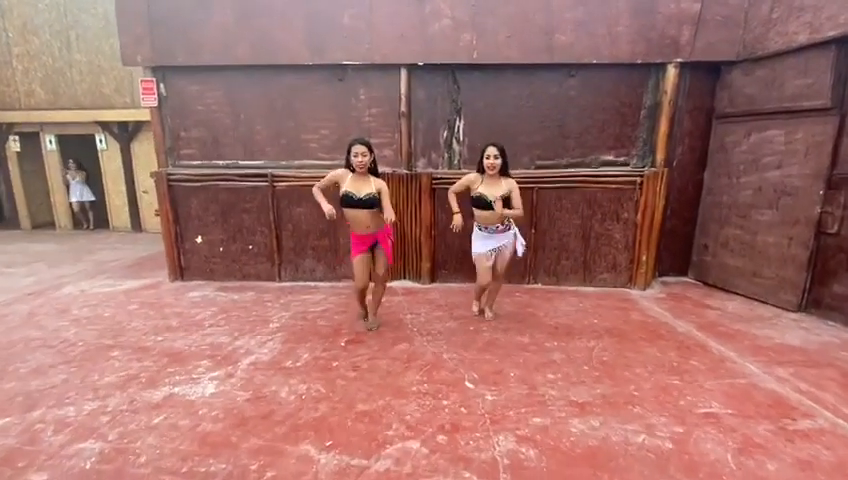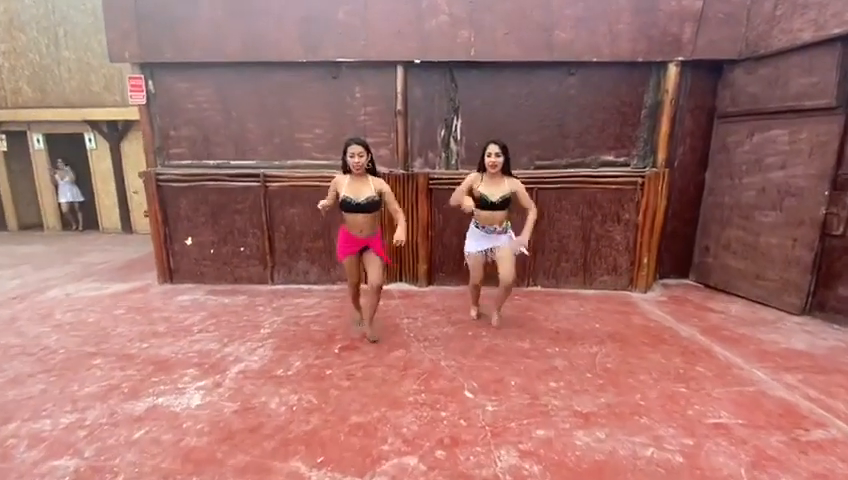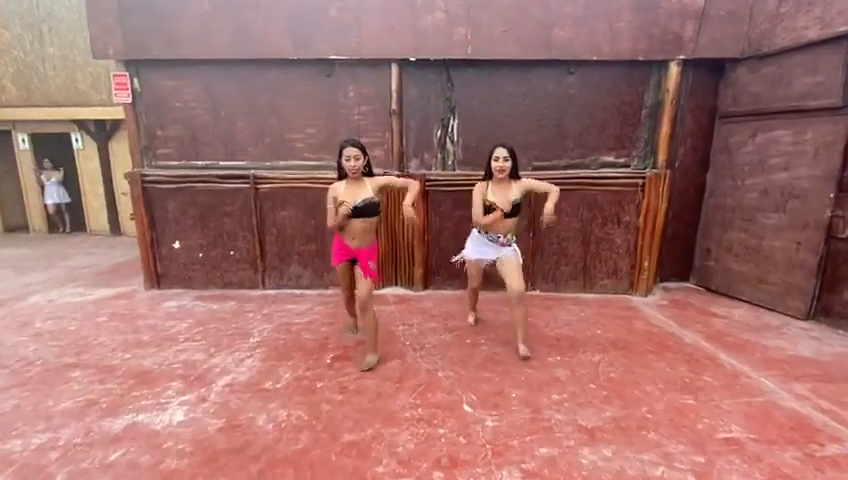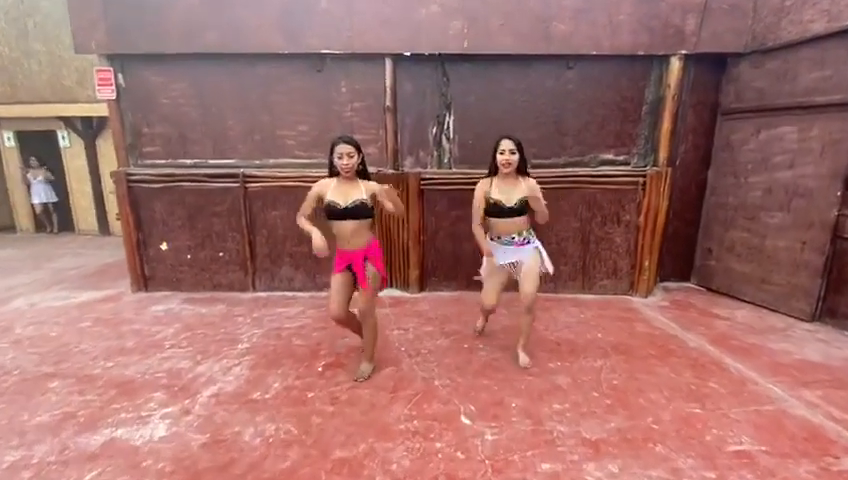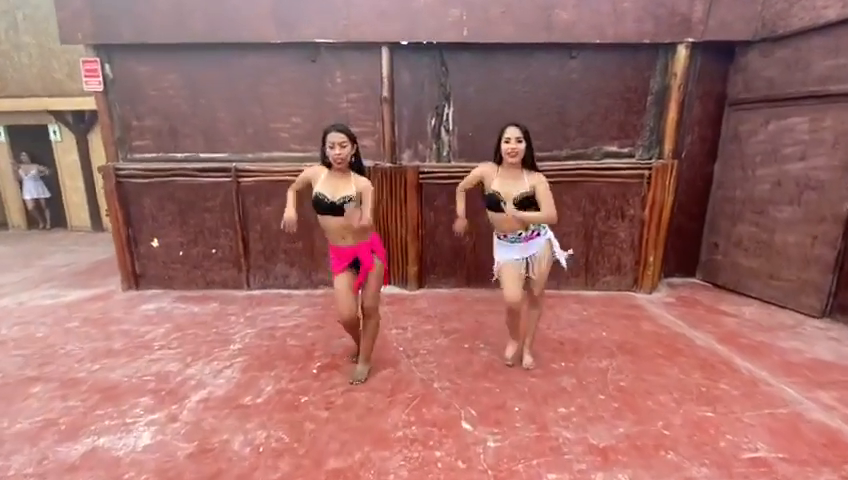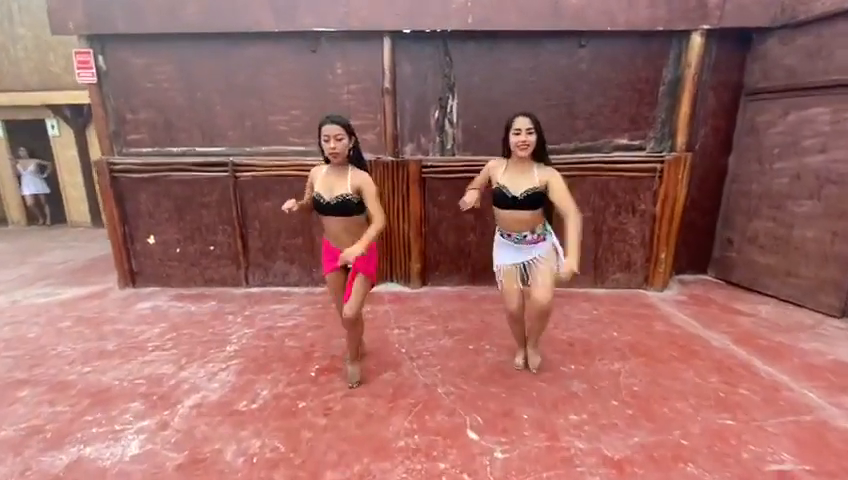
dt=0.2s
person 1, frame 1
left shoulder: (379, 184)
right shoulder: (341, 176)
left elbow: (387, 211)
left wrist: (390, 216)
right wrist: (325, 205)
left hip: (381, 235)
right hip: (359, 238)
left knee: (380, 277)
right knee: (361, 283)
right ankle: (363, 309)
person 1, frame 2
left shoulder: (378, 183)
right shoulder: (338, 182)
left elbow: (396, 211)
right elbow: (327, 206)
left wrist: (400, 229)
right wrist: (323, 206)
left hip: (372, 240)
right hip: (348, 240)
left knee: (376, 283)
right knee: (353, 284)
left ankle: (368, 324)
right ankle: (358, 311)
person 1, frame 3
left shoulder: (377, 183)
right shoulder: (335, 189)
left elbow: (413, 184)
right elbow: (331, 225)
left wrist: (407, 202)
right wrist: (341, 214)
left hip: (367, 251)
right hip: (343, 248)
left knee: (364, 300)
right knee: (347, 292)
left ankle: (372, 352)
right ankle: (354, 318)
person 1, frame 4
left shoulder: (370, 187)
right shoulder: (324, 187)
left elbow: (398, 212)
right elbow: (301, 216)
left wrist: (391, 197)
right wrist: (315, 233)
left hip: (370, 254)
right hip: (343, 257)
left knee: (365, 311)
right knee: (336, 313)
left ankle: (367, 359)
right ankle: (367, 335)
person 1, frame 5
left shoulder: (362, 183)
right shoulder: (314, 174)
left elbow: (368, 223)
right elbow: (292, 189)
left wrist: (359, 220)
right wrist: (290, 209)
left hip: (368, 249)
right hip: (340, 254)
left knee: (370, 309)
right knee: (347, 315)
left ankle: (365, 360)
right ankle: (359, 345)
person 1, frame 6
left shoulder: (361, 179)
right shoulder: (316, 174)
left elbow: (379, 221)
right elbow: (307, 206)
left wrist: (359, 245)
right wrist: (295, 204)
left hip: (361, 252)
right hip: (332, 253)
left knee: (351, 313)
right knee: (342, 311)
left ankle: (354, 360)
right ankle: (355, 348)
person 2, frame 1
left shoulder: (510, 183)
right shoulder: (473, 179)
left elbow: (519, 212)
right elbow: (451, 192)
left wrist: (504, 212)
right wrist: (456, 213)
left hip: (505, 234)
right hip: (482, 235)
left knee: (499, 275)
right knee: (485, 280)
left ankle: (488, 306)
right ankle: (477, 301)
person 2, frame 2
left shoulder: (512, 183)
right shoulder: (474, 179)
left elbow: (531, 209)
right elbow: (452, 200)
left wrist: (526, 234)
right wrist: (463, 199)
left hip: (503, 236)
right hip: (477, 235)
left knee: (508, 280)
right knee: (476, 280)
left ankle: (496, 311)
right ankle: (474, 306)
person 2, frame 3
left shoulder: (521, 184)
right shoulder: (481, 188)
left elbow: (553, 190)
right elbow: (477, 221)
left wrist: (549, 205)
right wrist: (501, 210)
left hip: (507, 247)
right hip: (480, 243)
left knee: (518, 292)
right knee: (474, 285)
left ankle: (521, 341)
right ankle: (473, 312)
person 2, frame 4
left shoulder: (529, 184)
right shoulder: (485, 186)
left elbow: (543, 219)
right elbow: (476, 223)
left wrist: (536, 203)
right wrist: (488, 253)
left hip: (527, 249)
right hip: (497, 249)
left knee: (528, 302)
right knee: (489, 303)
left ankle: (521, 348)
right ankle: (484, 316)
person 2, frame 5
left shoulder: (536, 179)
right shoulder: (487, 171)
left elbow: (551, 215)
right elbow: (462, 188)
left wrist: (518, 215)
right wrist: (460, 215)
left hip: (537, 242)
right hip: (506, 246)
left knee: (535, 297)
right knee: (512, 299)
left ankle: (527, 348)
right ankle: (513, 340)
person 2, frame 6
left shoulder: (546, 174)
right shoulder: (494, 167)
left elbow: (572, 213)
right elbow: (473, 187)
left wrist: (572, 255)
right wrist: (470, 198)
left hip: (541, 245)
right hip: (506, 246)
left knee: (542, 302)
right knee: (513, 309)
left ankle: (533, 346)
right ankle: (521, 347)
